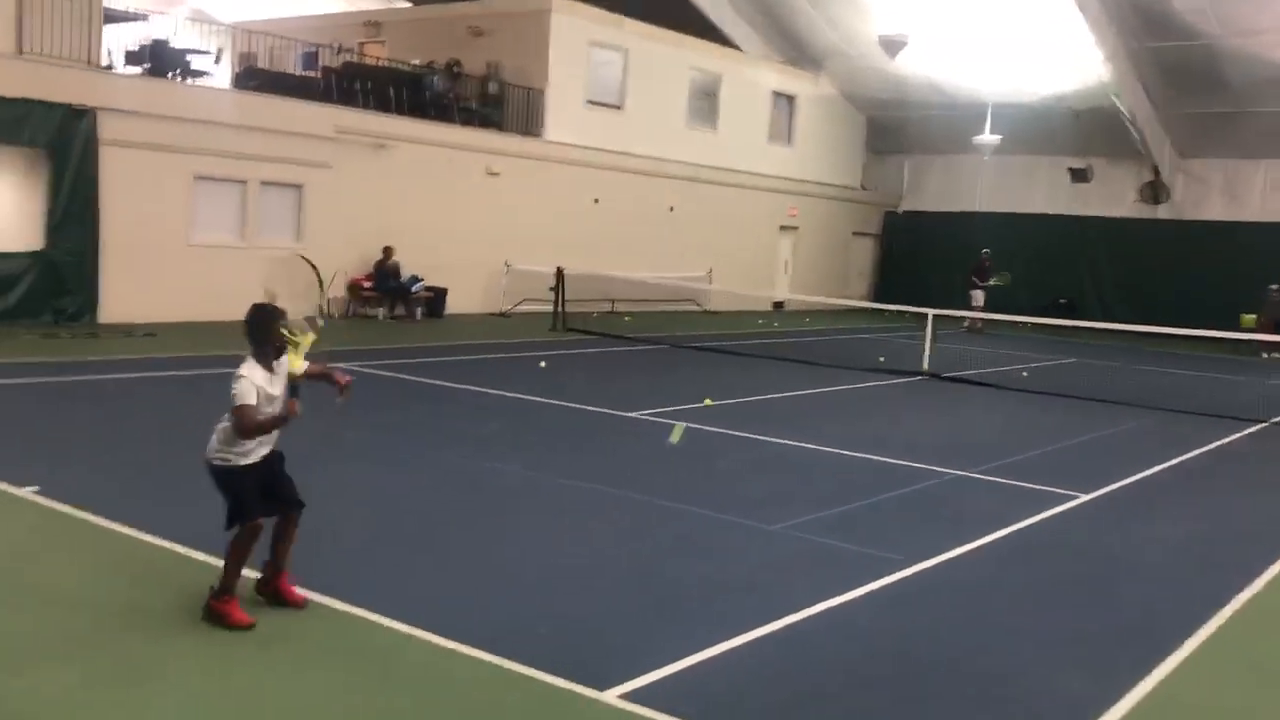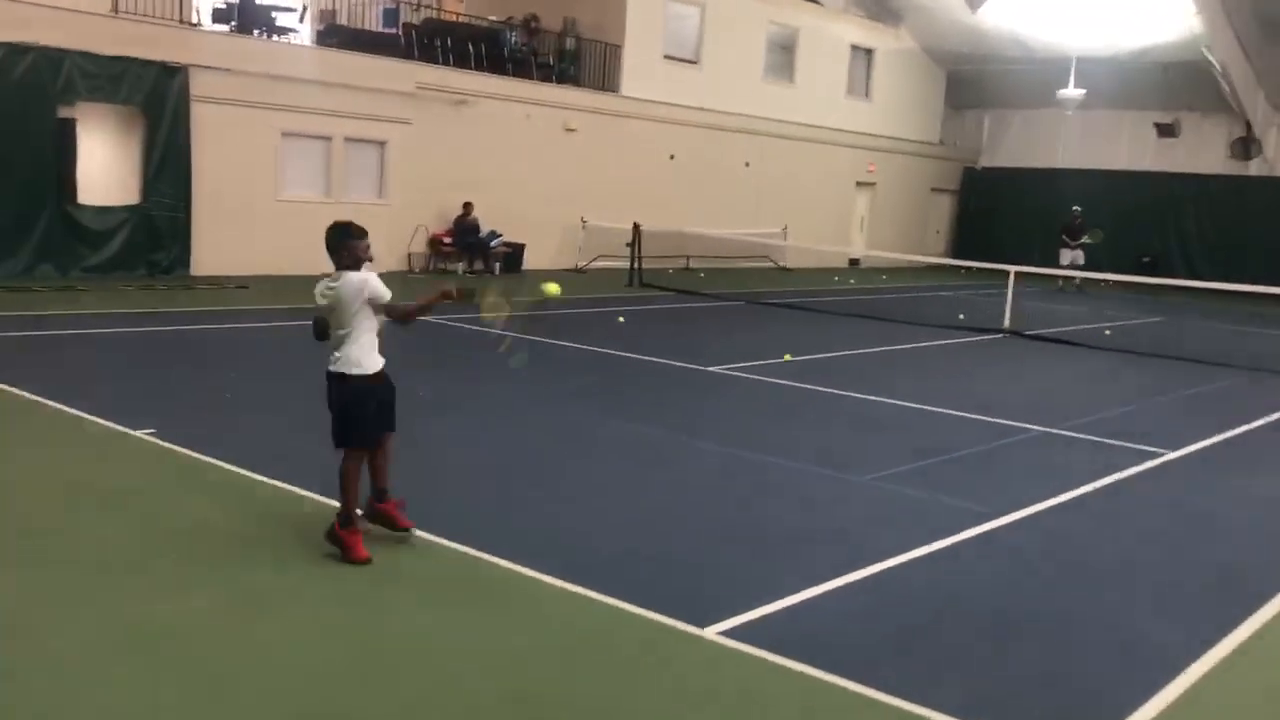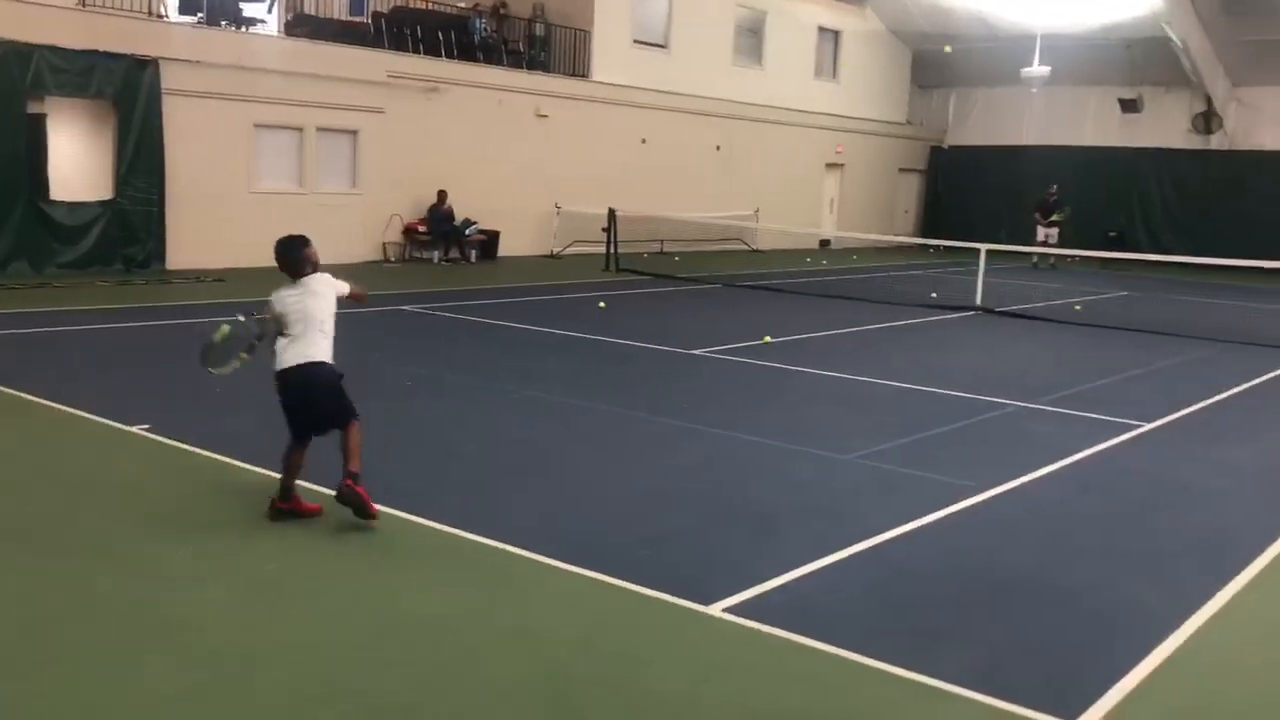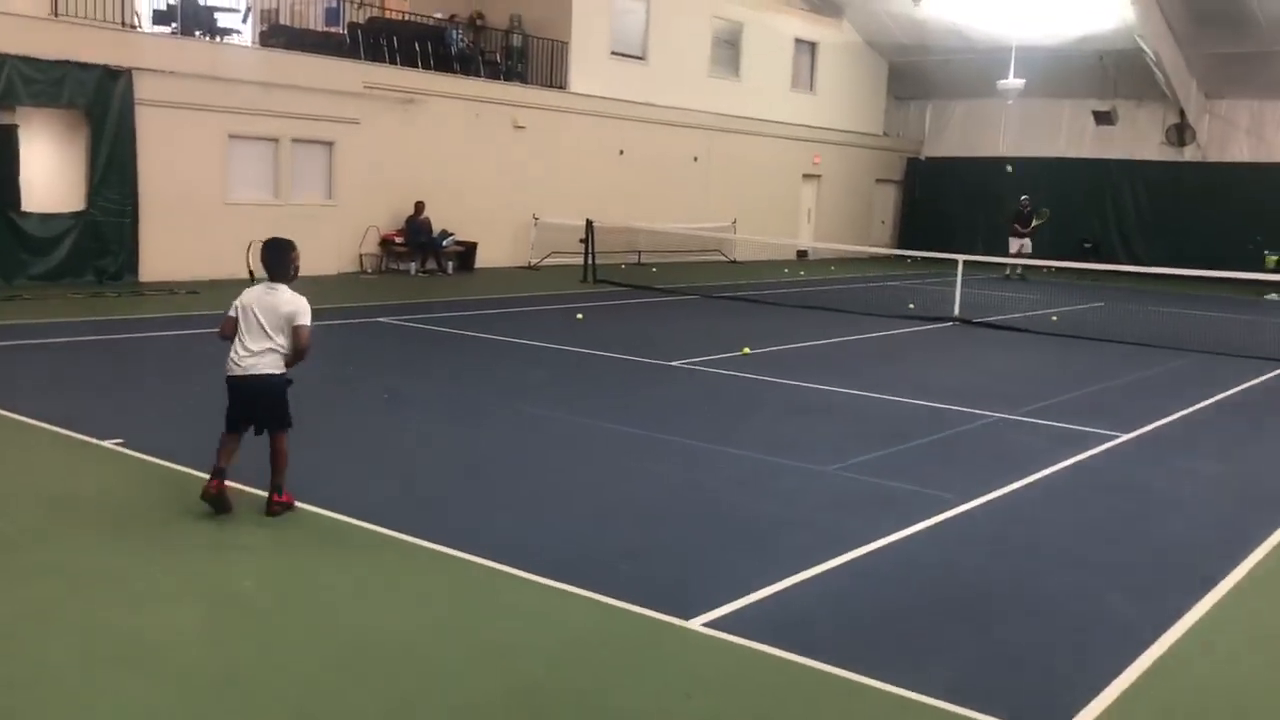
dt=0.5s
person 1, frame 1
left shoulder: (282, 363)
right shoulder: (247, 378)
left elbow: (319, 371)
right elbow: (245, 427)
left wrist: (336, 377)
right wrist: (280, 417)
left hip: (262, 454)
right hip: (231, 461)
left knee: (291, 507)
right knee: (251, 523)
left ankle: (273, 579)
right ankle: (221, 599)
person 1, frame 2
left shoulder: (325, 287)
right shoulder: (364, 281)
left elbow: (320, 333)
right elbow: (403, 316)
right wrist: (438, 298)
left hip: (368, 372)
right hip: (355, 376)
left knee: (379, 437)
right knee: (357, 447)
left ankle: (381, 502)
right ankle: (345, 527)
person 1, frame 3
left shoulder: (276, 300)
right shoulder: (325, 283)
right elbow: (360, 295)
right wrist: (347, 290)
left hip: (285, 373)
right hip: (317, 368)
left knee: (301, 435)
right knee: (351, 422)
left ankle: (285, 499)
right ankle: (352, 483)
person 1, frame 4
left shoulder: (247, 295)
right shoulder: (298, 303)
left elbow: (225, 332)
right elbow: (303, 345)
right wrist: (291, 361)
left hip: (238, 374)
right hip: (270, 376)
left knee: (232, 430)
right knee: (278, 433)
left ankle: (217, 481)
right ankle: (277, 495)
